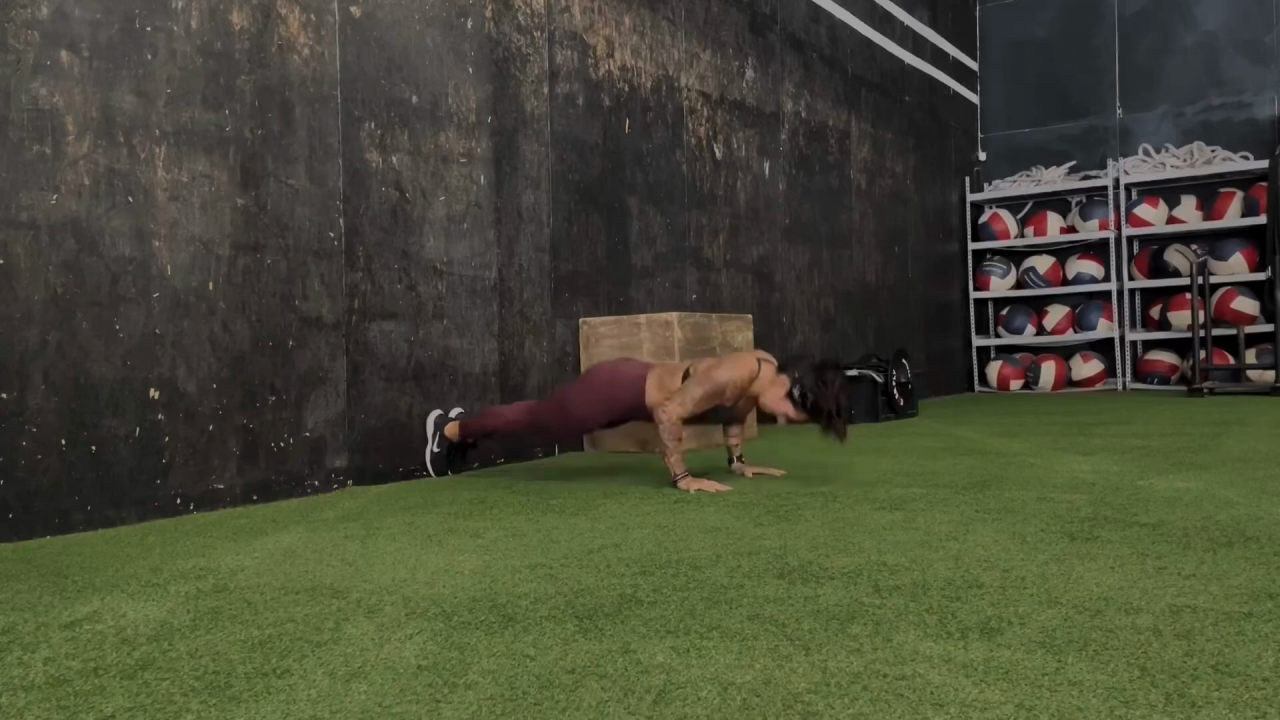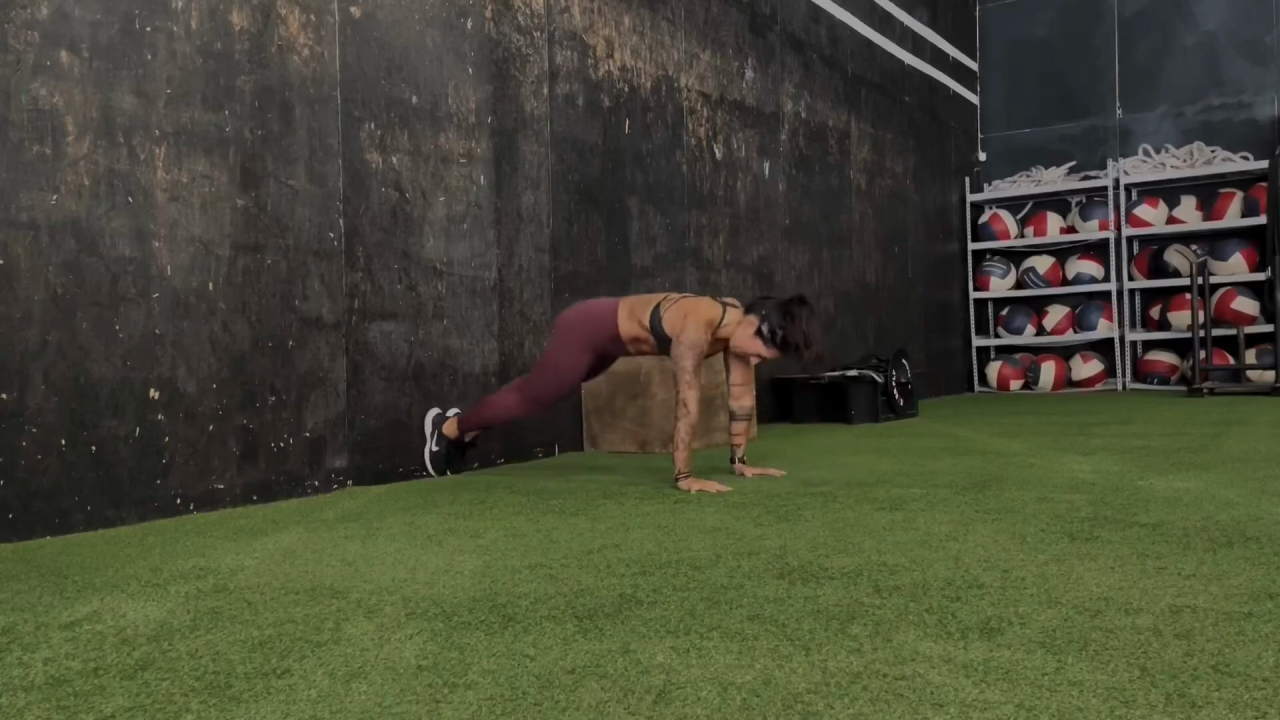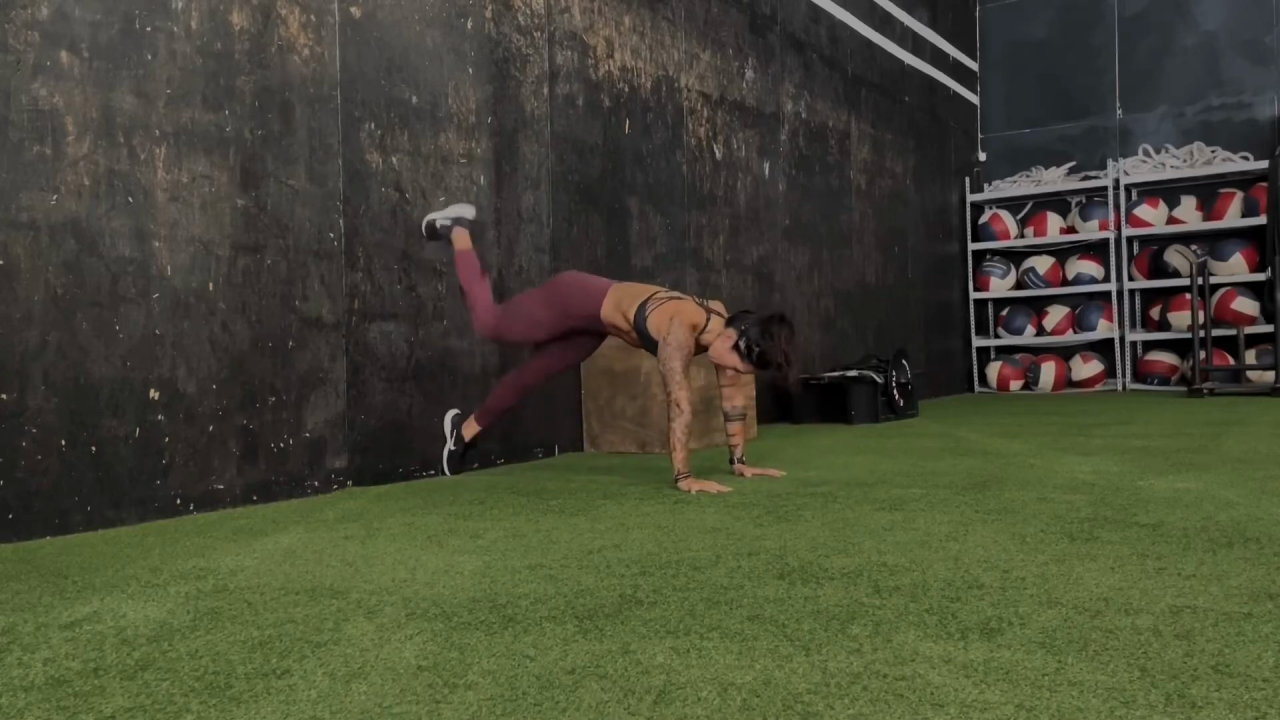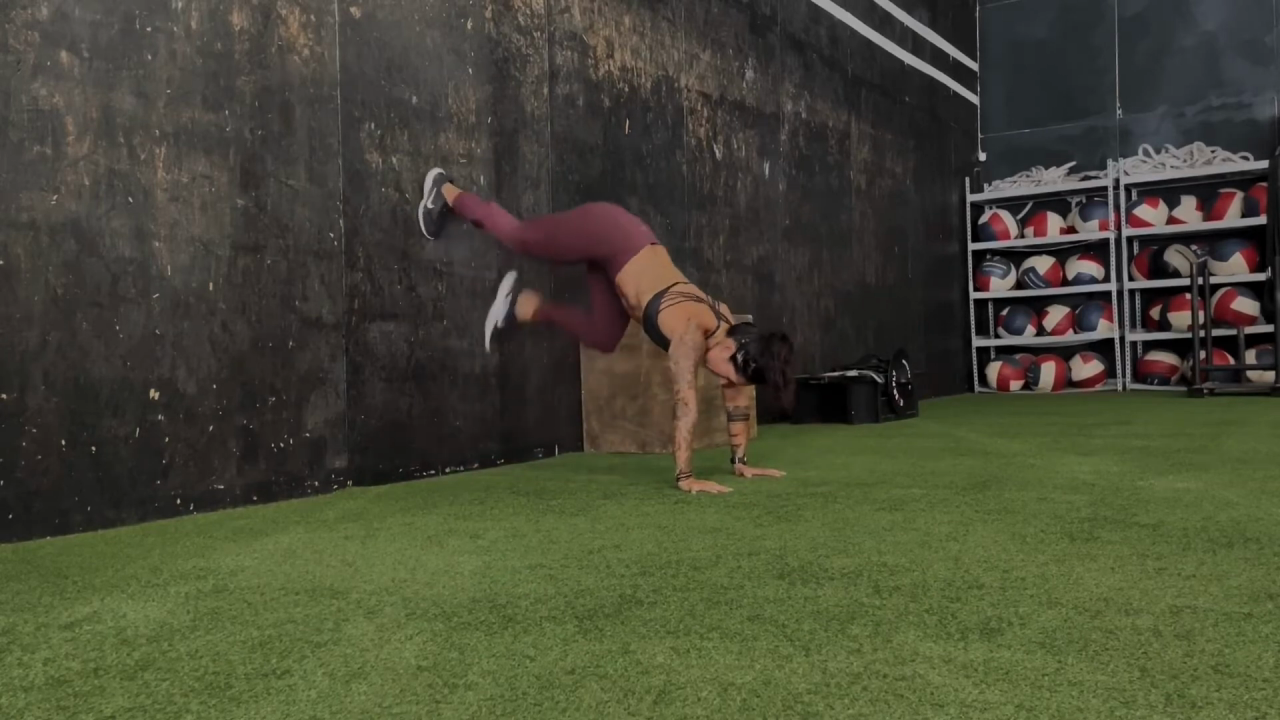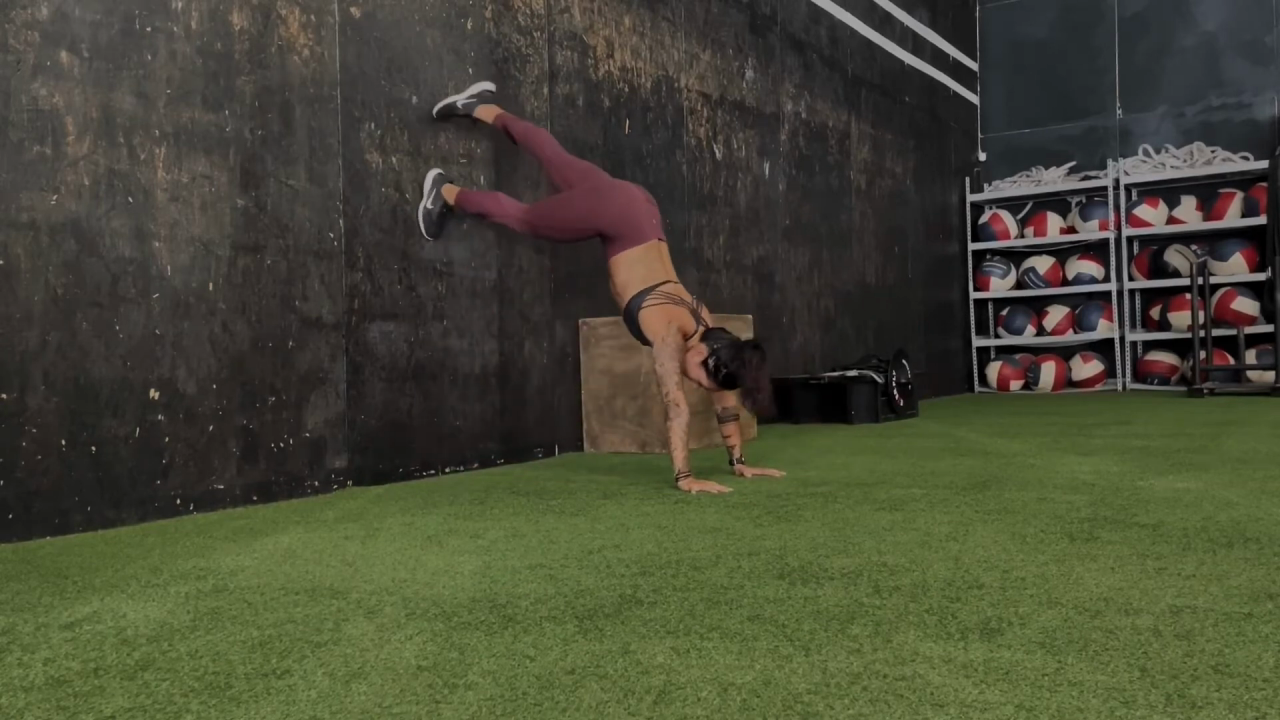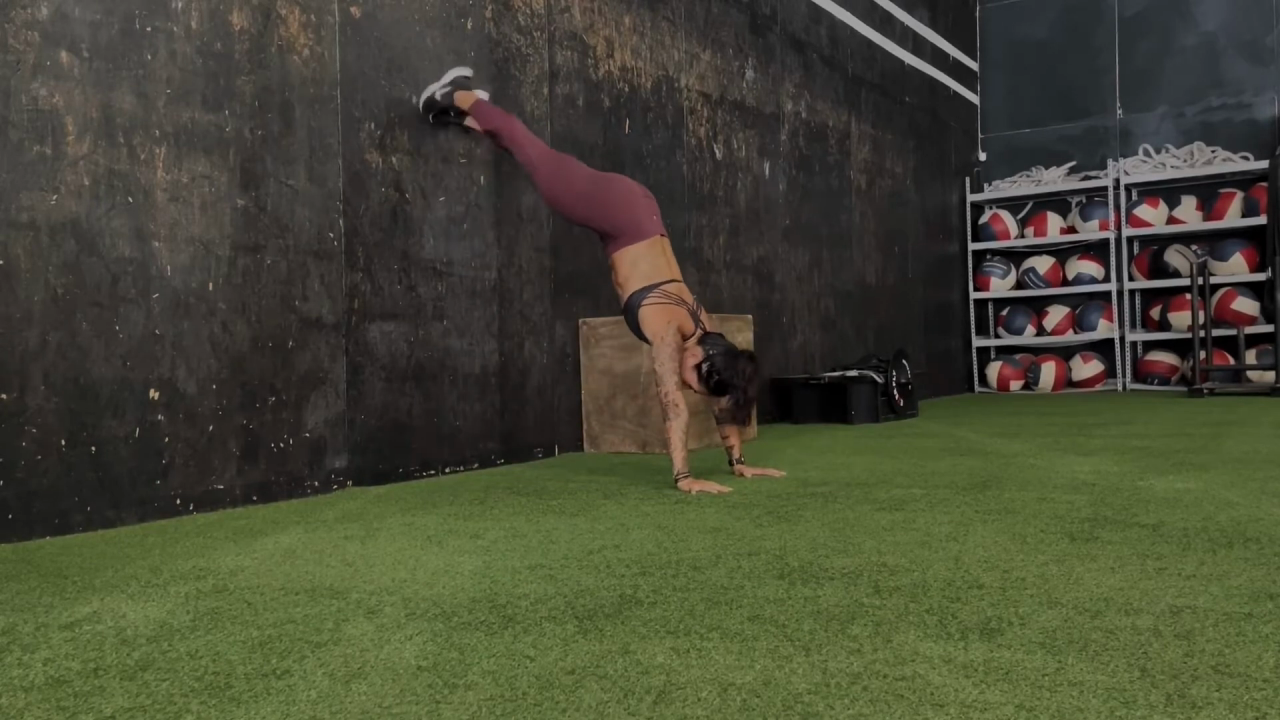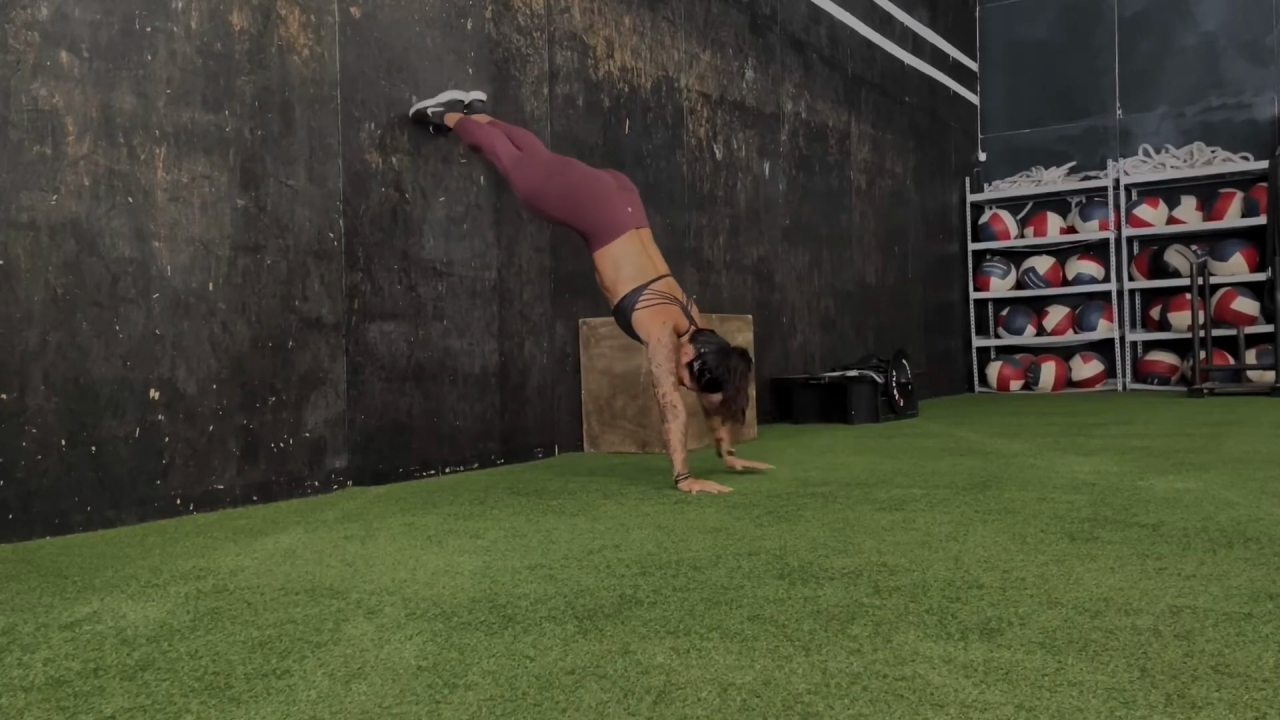
dt=0.5s
person 1, frame 1
left shoulder: (764, 376)
right shoulder: (735, 375)
left elbow: (734, 412)
right elbow: (668, 415)
left wrist: (737, 458)
right wrist: (682, 477)
left hip: (637, 388)
right hip: (616, 390)
left knee: (537, 415)
right knee: (530, 417)
left ankle: (462, 426)
right ankle: (449, 429)
person 1, frame 2
left shoulder: (739, 325)
right shoulder: (699, 325)
left elbow: (741, 395)
right elbow: (687, 401)
left wrist: (739, 460)
right wrist: (683, 476)
left hip: (613, 338)
right hip: (588, 327)
left knee: (533, 390)
right knee: (528, 399)
left ankle: (463, 430)
right ankle: (448, 429)
person 1, frame 3
left shoulder: (726, 328)
right shoulder: (683, 331)
left elbow: (734, 398)
right elbow: (679, 405)
left wrist: (739, 460)
right wrist: (684, 478)
left hip: (598, 320)
right hip: (579, 301)
left knee: (528, 375)
right knee: (488, 322)
left ankle: (466, 429)
right ankle: (459, 229)
person 1, frame 4
left shoulder: (728, 326)
right shoulder: (693, 333)
left elbow: (737, 400)
right elbow: (685, 405)
left wrist: (740, 461)
right wrist: (685, 477)
left hip: (627, 242)
right hip: (606, 231)
left knee: (602, 338)
right knee: (516, 235)
left ankle: (524, 304)
right ankle: (446, 191)
person 1, frame 5
left shoulder: (710, 332)
right shoulder: (670, 332)
left elbow: (725, 400)
right elbow: (676, 404)
left wrist: (738, 461)
right wrist: (685, 477)
left hip: (635, 207)
right hip: (616, 210)
left knee: (557, 157)
right knee: (523, 218)
left ankle: (484, 108)
right ankle: (445, 193)
person 1, frame 6
left shoulder: (706, 332)
right shoulder: (668, 331)
left elbow: (723, 400)
right elbow: (673, 404)
left wrist: (738, 462)
right wrist: (684, 477)
left hip: (635, 205)
right hip: (617, 208)
left knee: (549, 160)
right knee: (536, 157)
left ankle: (473, 111)
right ankle: (459, 95)
person 1, frame 7
left shoulder: (693, 325)
right shoulder: (662, 327)
left elbow: (709, 394)
right elbow: (671, 404)
left wrist: (727, 453)
right wrist: (683, 477)
left hip: (618, 194)
right hip: (599, 204)
left knee: (547, 164)
right knee: (518, 168)
left ankle: (477, 113)
right ankle: (453, 114)
